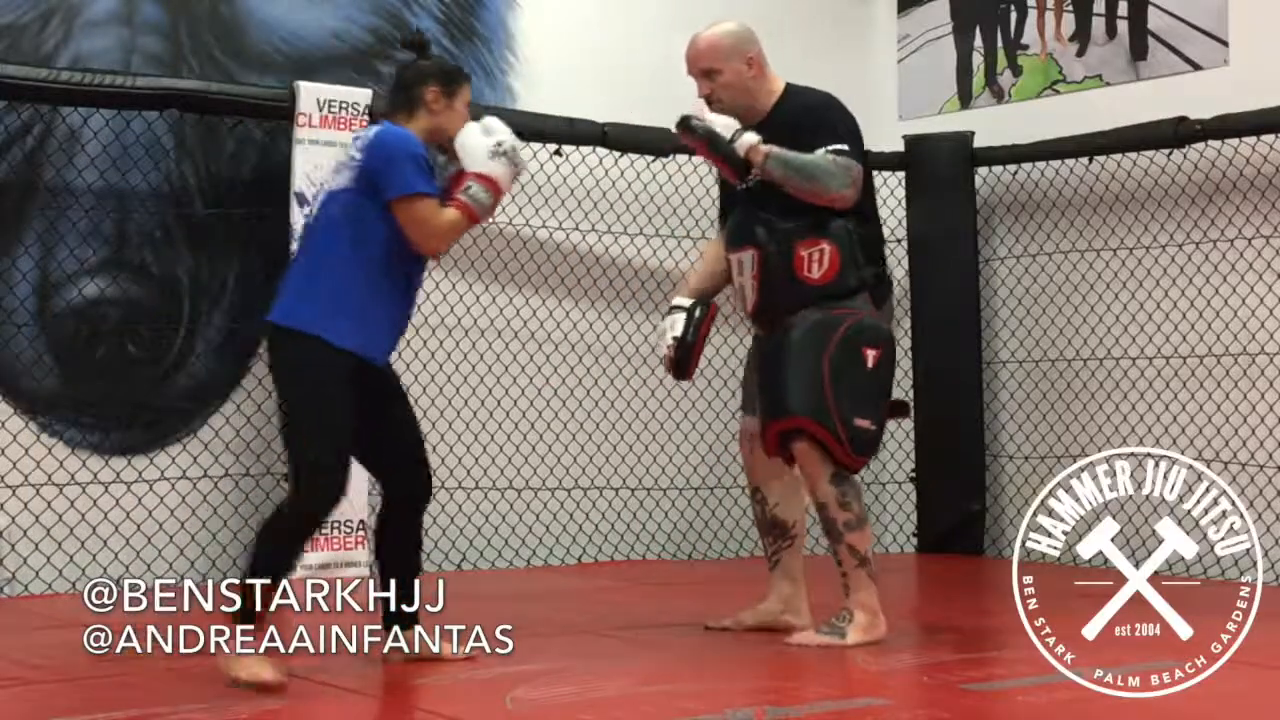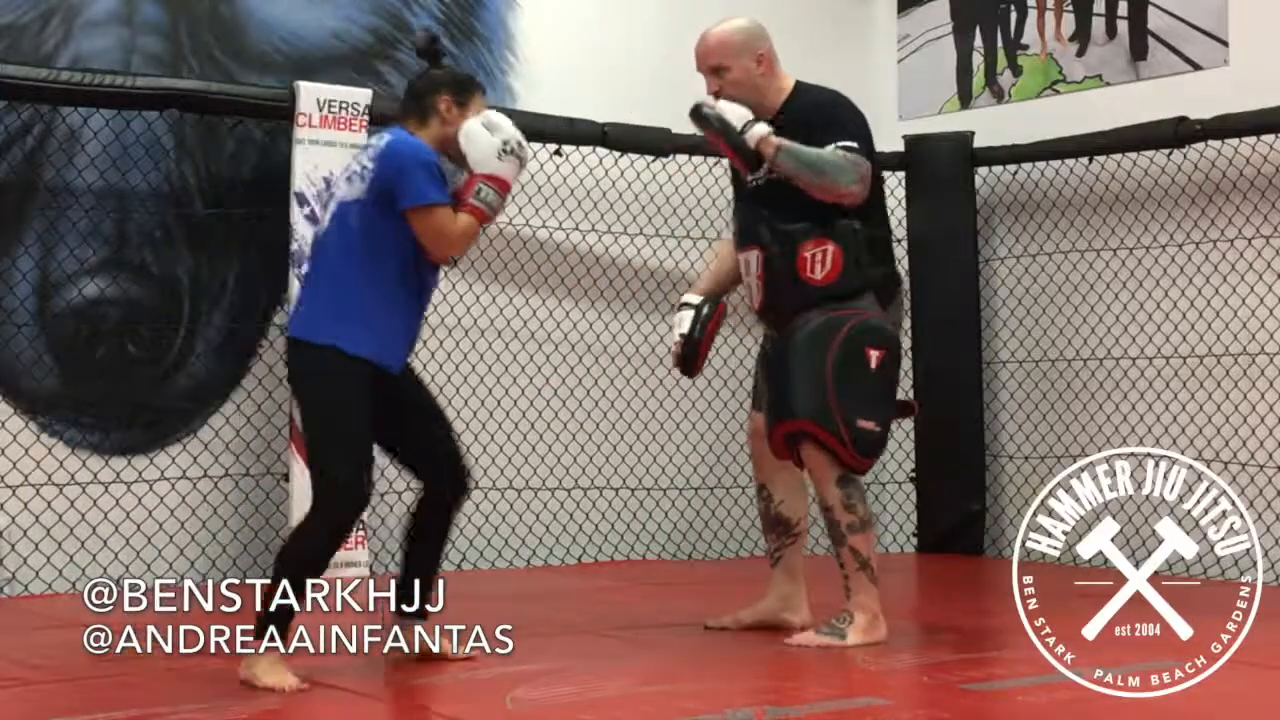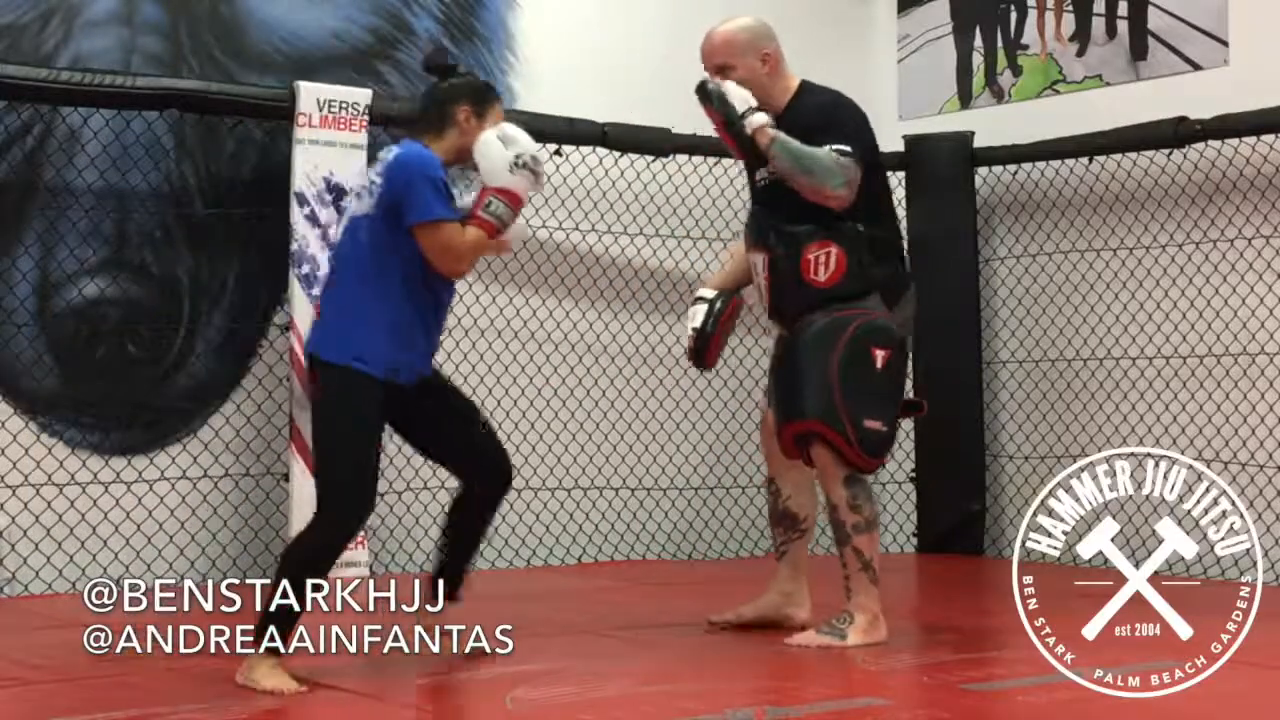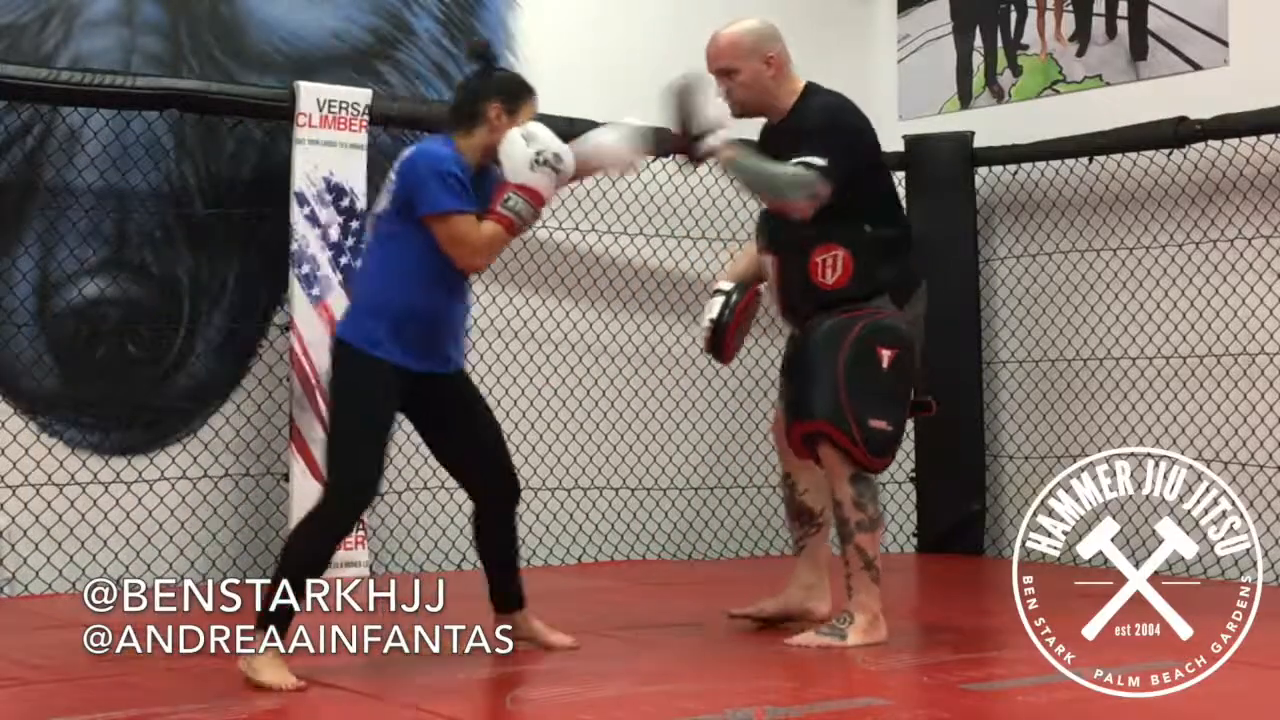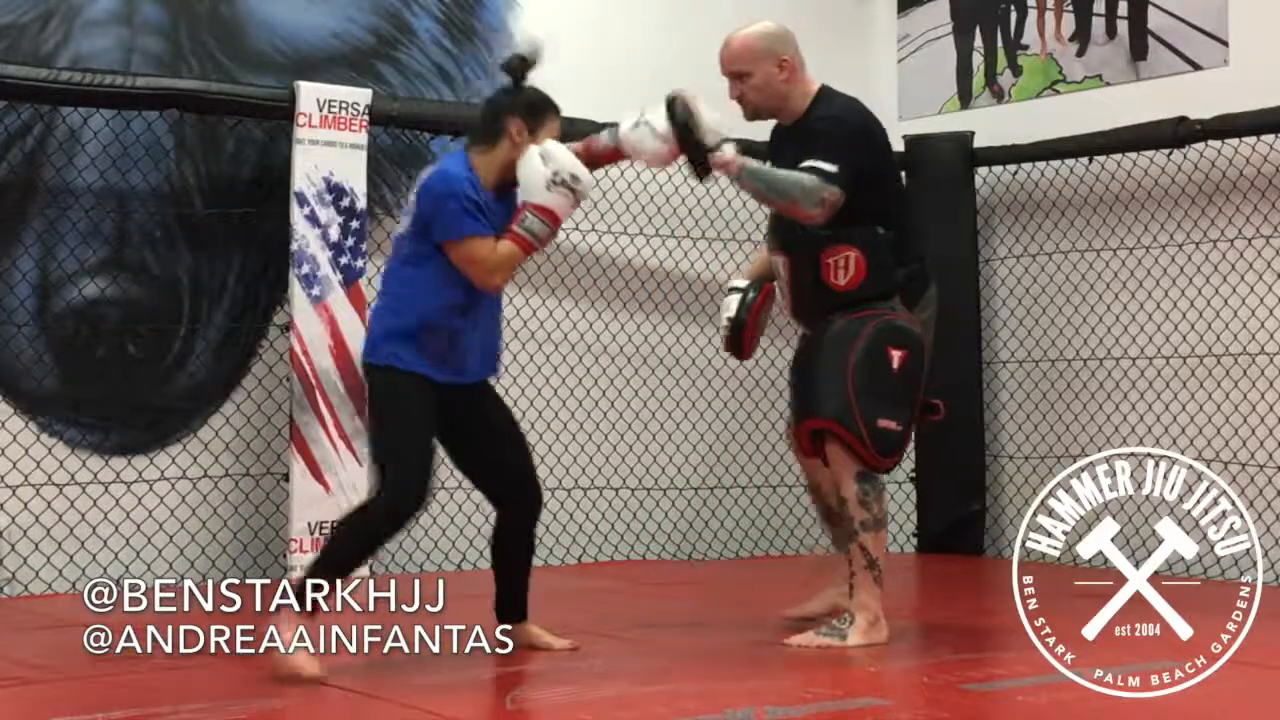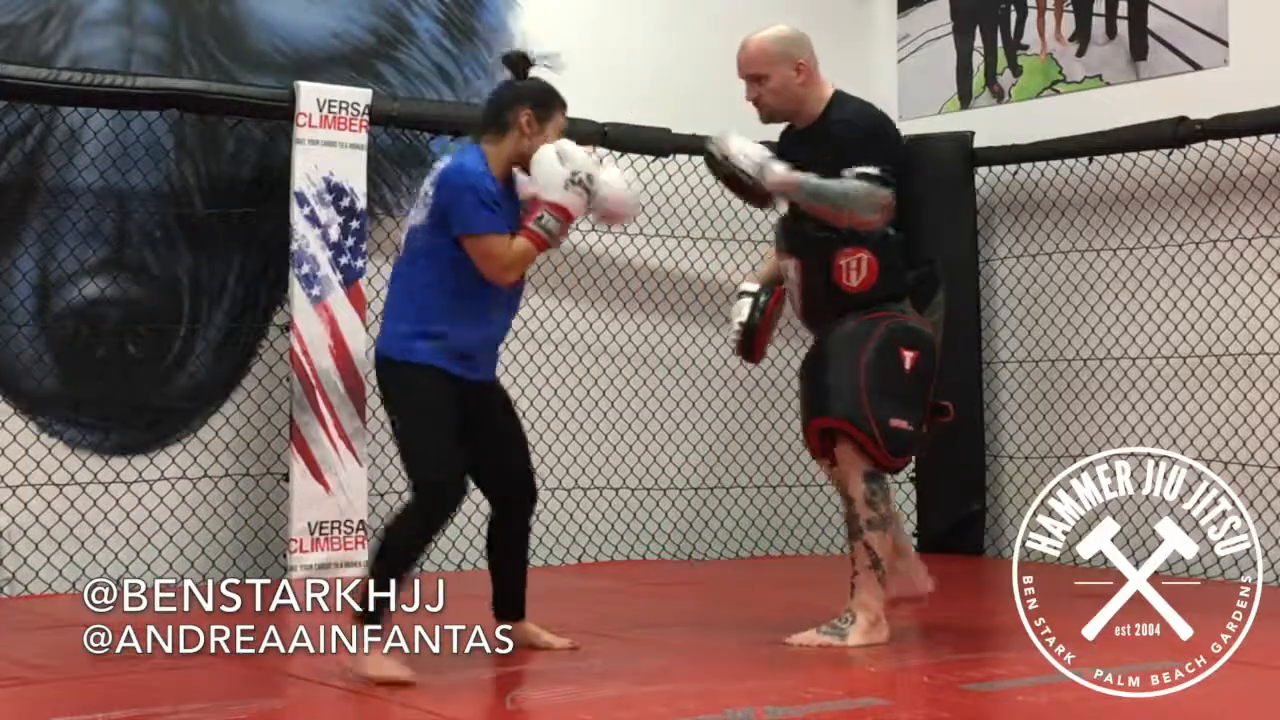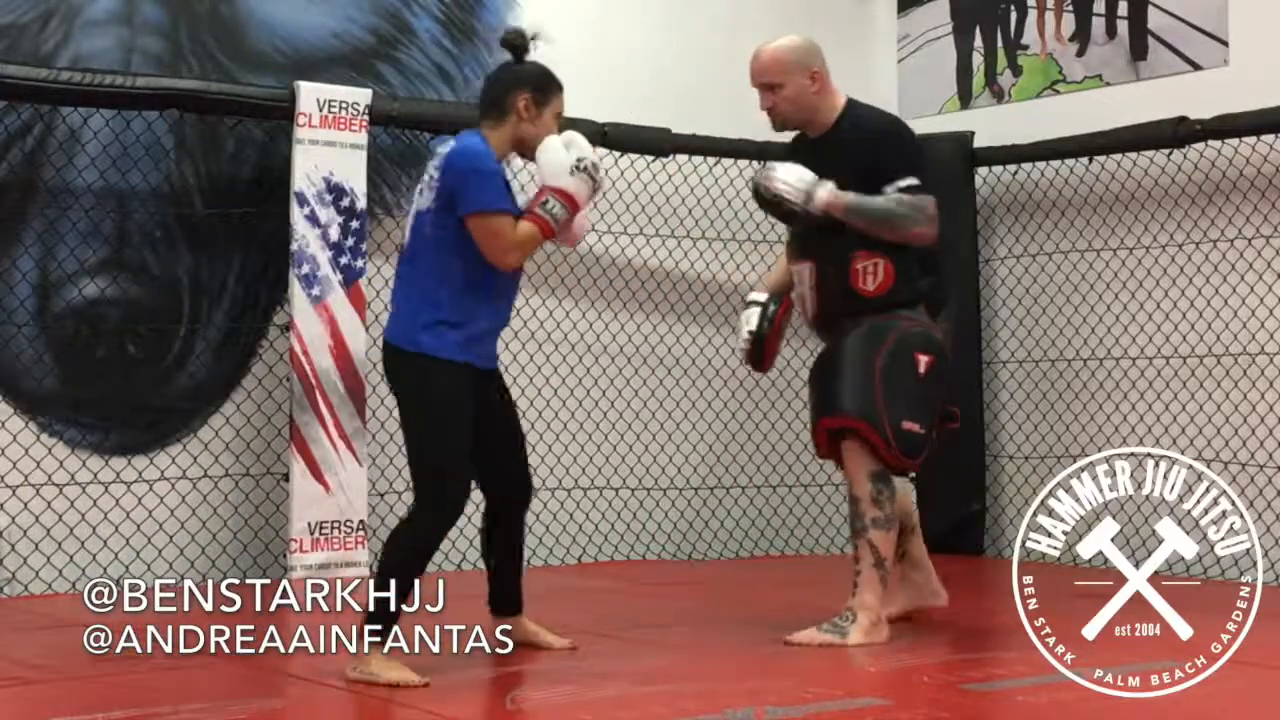
dt=0.1s
person 1, frame 1
left shoulder: (379, 147)
right shoulder: (397, 146)
left elbow: (407, 242)
right elbow: (430, 237)
left wrist: (460, 191)
right wrist: (482, 183)
left hip: (358, 349)
right hip: (314, 340)
left knee: (410, 482)
right knee: (318, 488)
left ankle: (401, 627)
right ankle: (243, 636)
person 1, frame 2
left shoulder: (396, 155)
right shoulder: (407, 153)
right elbow: (445, 244)
left wrist: (479, 189)
right wrist: (492, 181)
left hip: (380, 355)
right hip: (332, 349)
left knee: (449, 476)
right knee: (343, 500)
left ankle: (411, 621)
right ankle: (265, 650)
person 1, frame 3
left shoulder: (411, 169)
right shoulder: (414, 165)
left elbow: (434, 259)
right elbow: (452, 258)
left wrist: (490, 232)
right wrist: (505, 194)
left hip: (403, 367)
right hip: (351, 363)
left knee: (490, 470)
right knee: (345, 508)
left ankle: (437, 608)
right ankle: (262, 653)
person 1, frame 4
left shoulder: (472, 167)
right shoulder: (429, 162)
right elbow: (470, 253)
right wrist: (524, 189)
left hip: (433, 363)
right hip: (375, 353)
left knee: (499, 486)
right knee: (349, 496)
left ankle: (513, 614)
right ankle: (267, 641)
person 1, frame 5
left shoulder: (495, 183)
right shoulder: (451, 182)
right elbow: (488, 272)
right wrist: (545, 208)
left hip: (461, 375)
right hip: (404, 366)
left knee: (521, 493)
right knee: (401, 498)
left ankle: (514, 621)
right ankle: (291, 616)
person 1, frame 6
left shoulder: (495, 179)
right shoulder: (465, 175)
right elbow: (502, 267)
right wrist: (557, 208)
left hip: (468, 368)
right hip: (417, 363)
left knee: (516, 492)
right knee: (437, 496)
left ankle: (513, 620)
right ankle: (367, 641)
person 1, frame 7
left shoulder: (490, 164)
right shoulder: (470, 159)
left elbow: (507, 240)
right elbow: (505, 251)
left wrist: (560, 209)
right wrist: (561, 196)
left hip: (468, 357)
right hip: (426, 353)
left knee: (512, 485)
right knee: (443, 499)
left ankle: (509, 618)
right ankle: (370, 648)
person 2, frame 1
left shoulder: (816, 113)
right shoulder: (735, 144)
left elbow: (843, 187)
right elbow: (731, 237)
left wrist: (749, 147)
right wrist: (687, 299)
left hip: (837, 311)
right hip: (780, 320)
left knee: (814, 451)
right knee: (762, 450)
left ankle: (864, 610)
right ankle: (785, 598)
person 2, frame 2
left shoulder: (824, 111)
right shoulder: (754, 136)
left elbow: (850, 186)
right elbow: (749, 234)
left wrist: (757, 138)
right wrist: (698, 295)
left hip: (847, 310)
right hip: (796, 318)
left knee: (823, 453)
right knee: (769, 445)
left ankle: (864, 614)
right ankle: (785, 598)
person 2, frame 3
left shoulder: (829, 112)
right shoulder: (763, 133)
left elbow: (836, 189)
left wrist: (759, 128)
right wrist: (713, 290)
left hip: (855, 310)
right hip: (807, 316)
left knee: (831, 452)
right knee: (780, 439)
left ankle: (865, 614)
right ankle: (788, 593)
person 2, frame 4
left shoulder: (830, 118)
right shoulder: (776, 131)
left elbow: (799, 201)
left wrist: (718, 145)
right wrist: (730, 282)
left hip: (868, 311)
right hip: (825, 313)
left knee: (837, 452)
right knee: (795, 438)
left ankle: (864, 613)
right ankle: (809, 587)
person 2, frame 5
left shoulder: (842, 122)
right shoulder: (786, 134)
left elbow: (812, 206)
left wrist: (726, 157)
right wrist: (747, 280)
left hip: (878, 312)
right hip: (835, 313)
left knee: (845, 450)
right knee: (812, 443)
left ankle: (866, 612)
right ankle: (854, 582)
person 2, frame 6
left shoulder: (860, 125)
right shoulder: (792, 140)
left elbow: (868, 212)
left wrist: (773, 174)
right wrist: (757, 285)
left hip: (885, 315)
right hip: (840, 319)
left knee: (853, 449)
right knee: (842, 450)
left ankle: (865, 614)
right ankle: (902, 570)
person 2, frame 7
left shoulder: (879, 135)
right shoulder: (801, 152)
left elbow: (921, 227)
left wrist: (822, 195)
right wrist: (765, 294)
left hip: (896, 319)
right hip: (850, 325)
left knee: (863, 450)
right knee: (860, 453)
left ankle: (868, 612)
right ankle: (917, 582)
